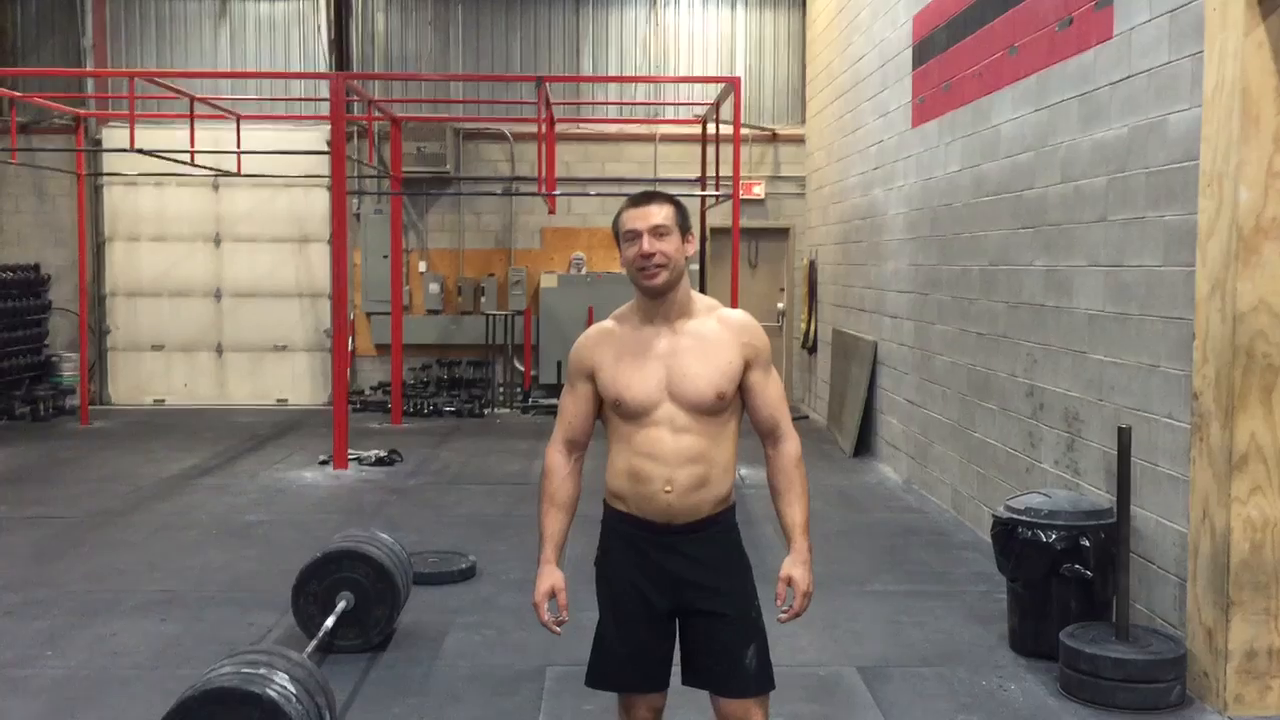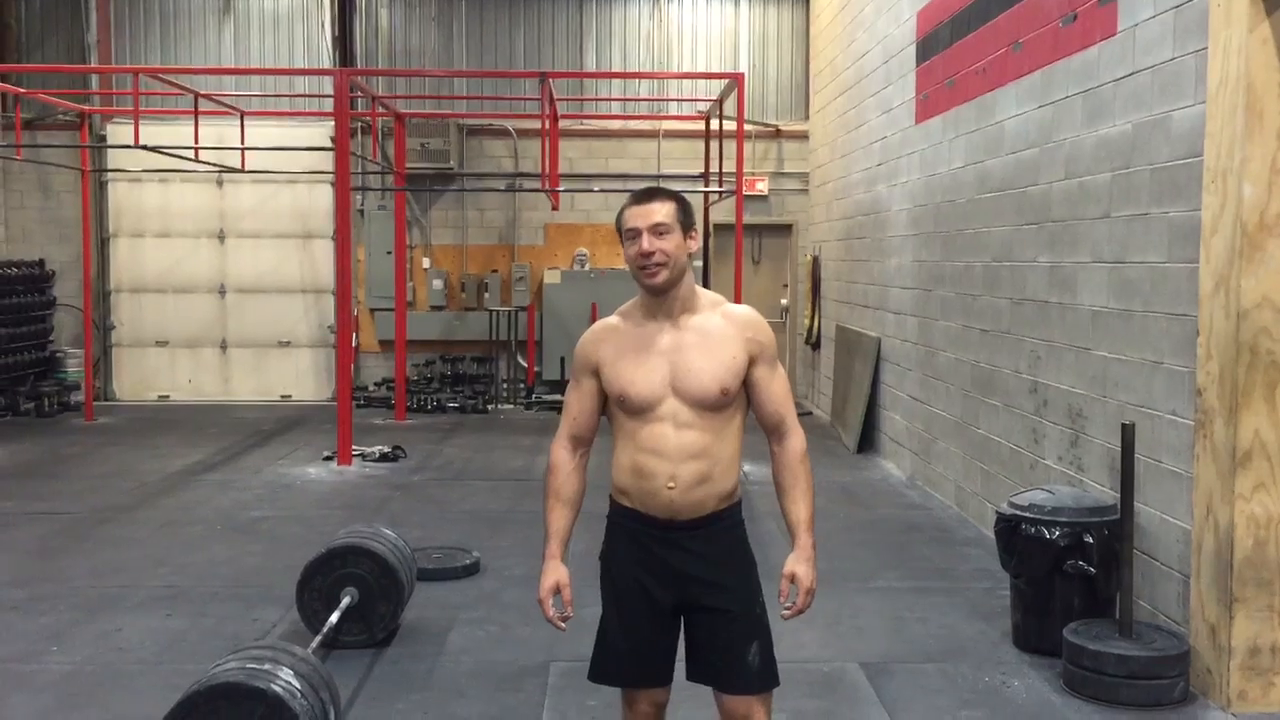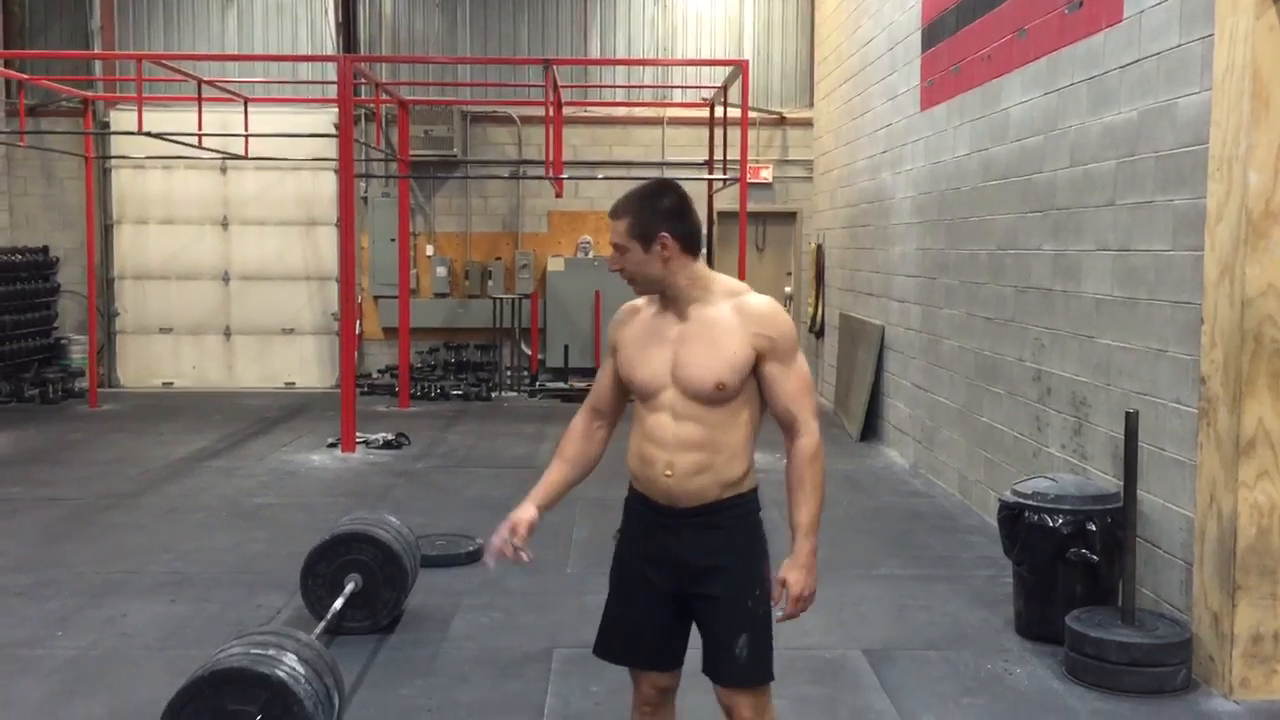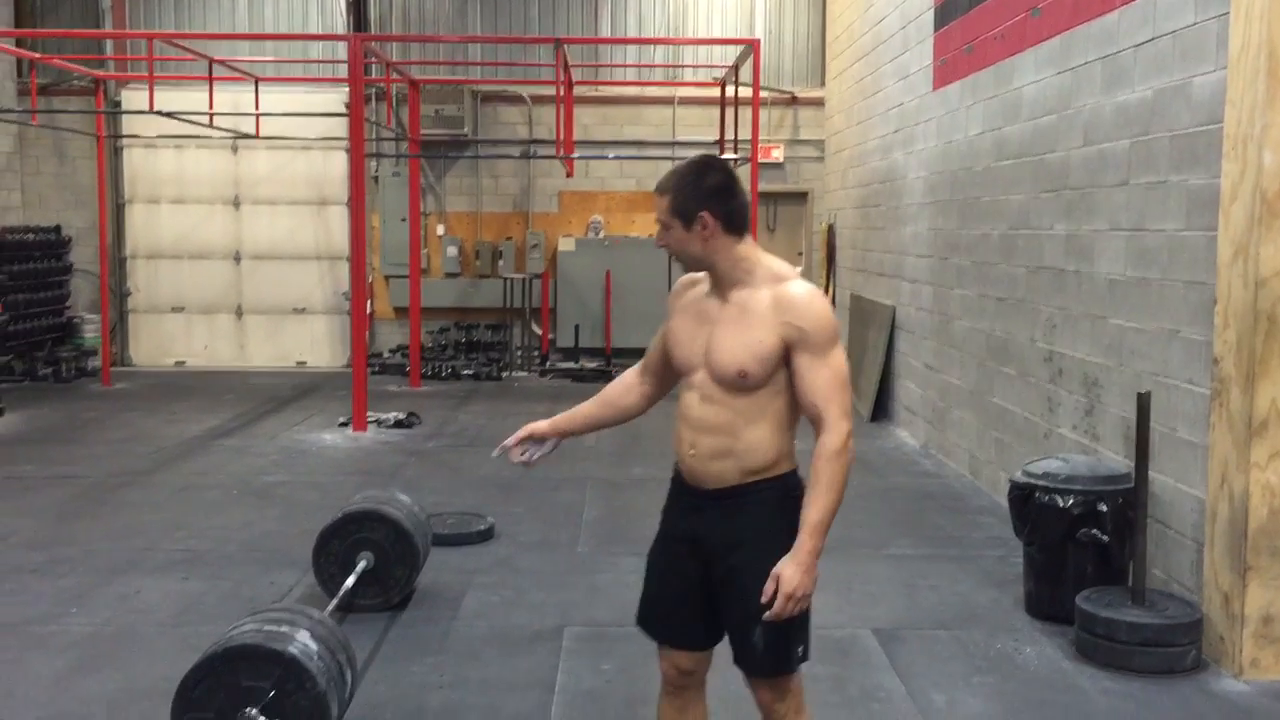
dt=0.3s
person 1, frame 1
left shoulder: (740, 332)
right shoulder: (597, 344)
left elbow: (780, 441)
right elbow: (565, 451)
left wrist: (799, 547)
right wrist: (549, 558)
left hip: (713, 542)
right hip: (629, 545)
person 1, frame 2
left shoulder: (744, 328)
right shoulder: (601, 341)
left elbow: (786, 437)
right elbow: (571, 447)
left wrist: (803, 544)
right wrist: (554, 554)
left hip: (718, 541)
right hip: (633, 542)
person 1, frame 3
left shoulder: (758, 318)
right shoulder: (629, 320)
left elbow: (804, 434)
right elbow: (596, 419)
left wrist: (803, 549)
right wrist: (535, 503)
left hip: (727, 530)
right hip: (646, 525)
person 1, frame 4
left shoulder: (798, 306)
right shoulder: (686, 293)
left elbow: (835, 431)
right elbow: (647, 380)
left wrist: (805, 550)
right wrist: (557, 426)
left hip: (761, 511)
right hip: (686, 505)
right knee: (679, 670)
